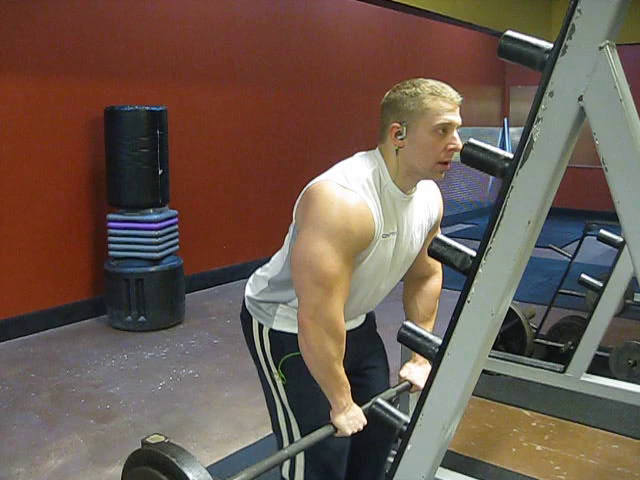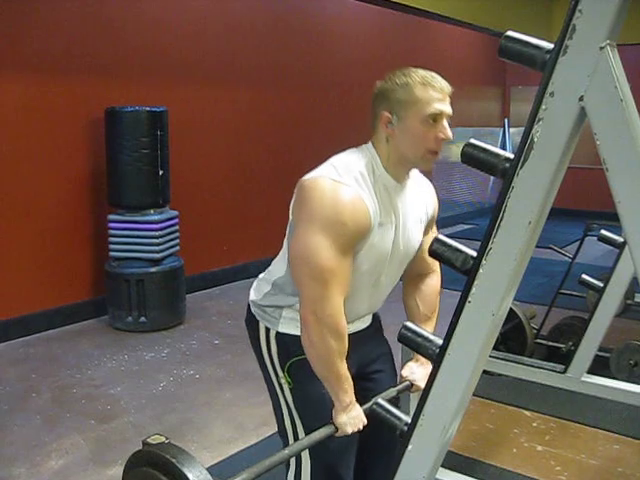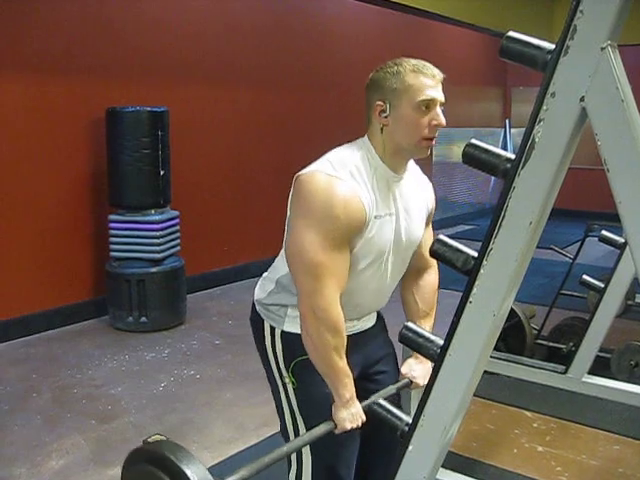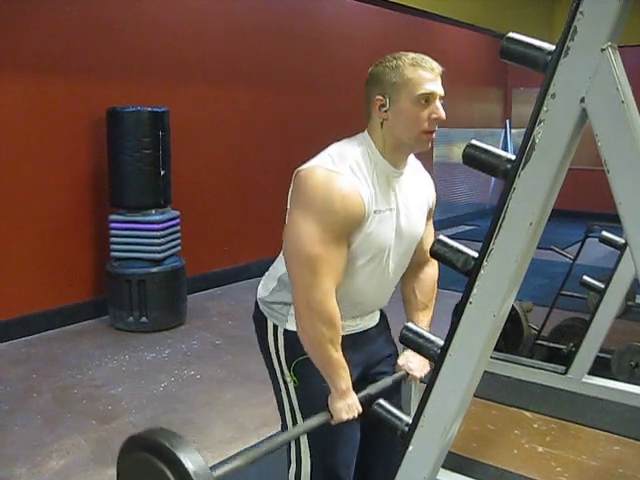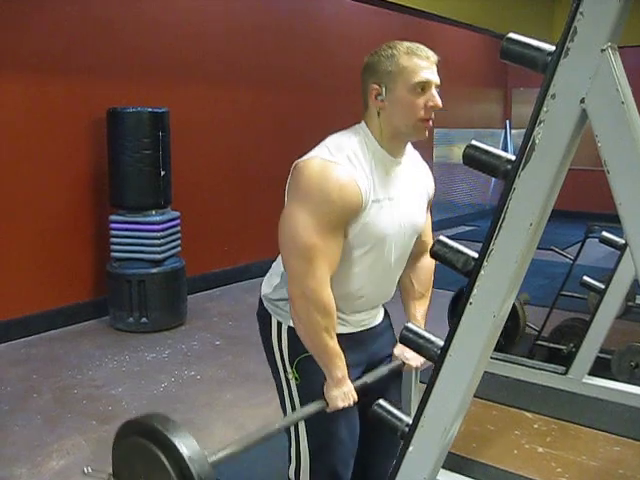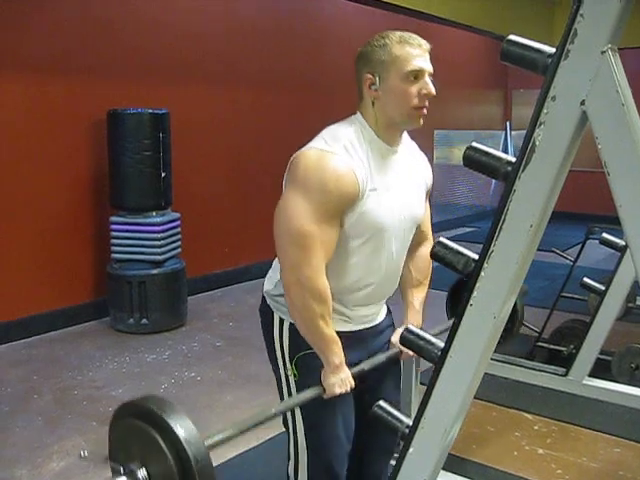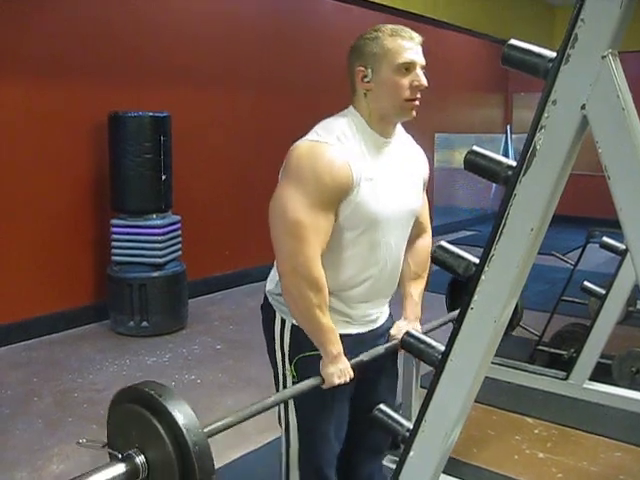
dt=0.1s
person 1, frame 1
left shoulder: (428, 198)
right shoulder: (342, 201)
left elbow: (426, 277)
right elbow: (318, 317)
left wrist: (421, 357)
right wrist: (340, 402)
left hip: (353, 321)
right hip: (286, 325)
left knee: (377, 436)
person 1, frame 2
left shoulder: (423, 193)
right shoulder: (336, 194)
left elbow: (424, 275)
right elbow: (320, 313)
left wrist: (422, 357)
right wrist: (342, 401)
left hip: (359, 325)
right hip: (292, 329)
left knee: (386, 438)
person 1, frame 3
left shoulder: (420, 186)
right shoulder: (333, 188)
left elbow: (422, 270)
right elbow: (316, 307)
left wrist: (420, 352)
right wrist: (343, 397)
left hip: (365, 325)
right hip: (296, 330)
left knee: (388, 438)
person 1, frame 4
left shoulder: (421, 181)
right shoulder: (332, 183)
left elbow: (422, 264)
right elbow: (313, 300)
right wrist: (339, 387)
left hip: (368, 325)
right hip: (298, 328)
left knee: (389, 440)
person 1, frame 5
left shoulder: (418, 170)
right shoulder: (330, 173)
left elbow: (420, 254)
right elbow: (307, 288)
right wrist: (336, 376)
left hip: (372, 324)
right hip: (303, 329)
left knee: (384, 441)
person 1, frame 6
left shoulder: (416, 161)
right shoulder: (328, 164)
left elbow: (420, 244)
right elbow: (302, 275)
left wrist: (413, 321)
right wrist: (333, 362)
left hip: (374, 322)
right hip: (304, 324)
left knee: (381, 440)
person 1, frame 7
left shoulder: (411, 153)
right shoulder: (322, 155)
left elbow: (419, 235)
right elbow: (298, 266)
left wrist: (411, 313)
right wrist: (330, 351)
left hip: (376, 325)
right hip: (310, 329)
